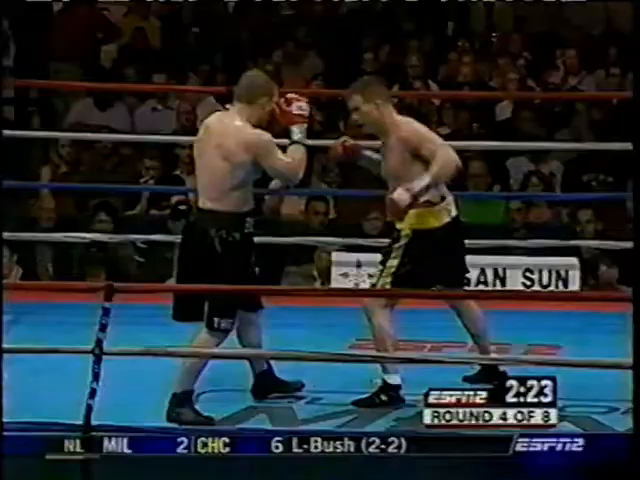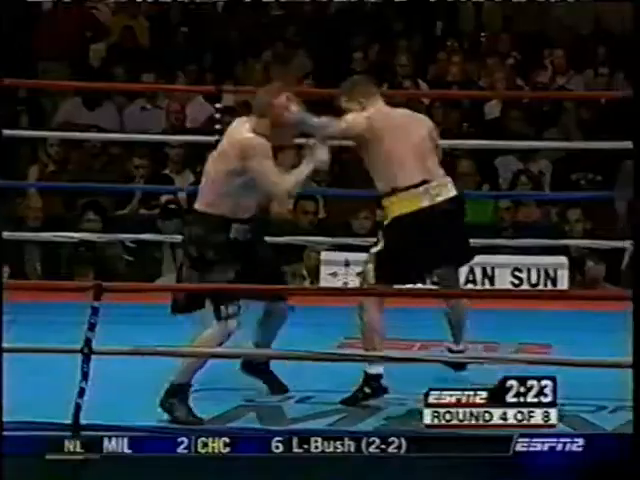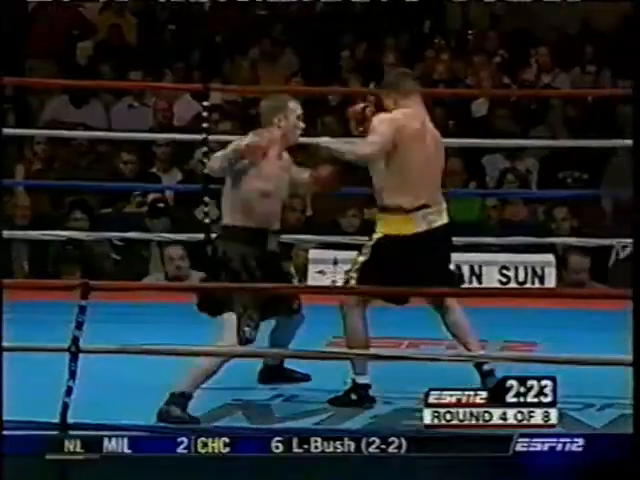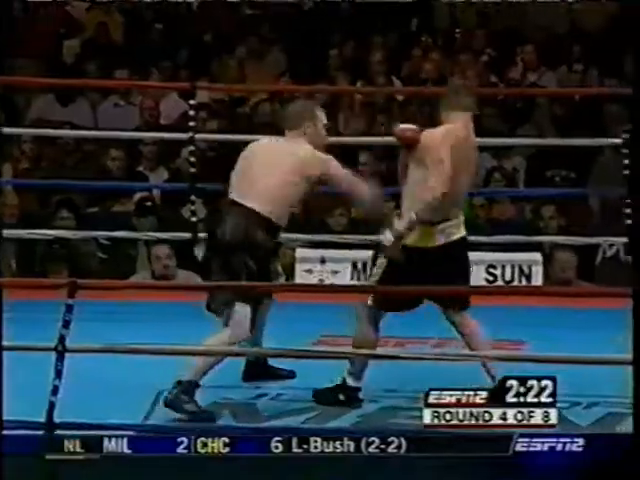
dt=0.2s
person 1, frame 1
left shoulder: (212, 122)
right shoulder: (253, 138)
right elbow: (292, 174)
right wrist: (298, 132)
left hip: (212, 225)
right hip: (222, 232)
left knee: (248, 309)
right knee: (218, 327)
left ankle: (264, 378)
right ankle: (179, 401)
person 1, frame 2
left shoulder: (243, 127)
right shoulder: (245, 141)
right elbow: (280, 188)
right wrist: (314, 160)
left hip: (239, 231)
right hip: (213, 235)
left knee: (280, 301)
right knee: (225, 325)
left ankle: (259, 361)
right ankle: (175, 394)
person 1, frame 3
left shoulder: (283, 158)
right shoulder: (253, 148)
left elbow: (297, 181)
right elbow: (215, 166)
left wrist: (314, 179)
right wrist: (238, 154)
left hip: (265, 249)
right hip: (240, 250)
left knee: (293, 313)
right knee: (238, 339)
left ankle: (273, 367)
right ankle: (176, 401)
person 1, frame 4
left shoulder: (257, 146)
right shoulder: (316, 160)
right elbow: (360, 190)
right wrist: (378, 206)
left hip: (229, 226)
right hip: (253, 236)
left knee: (260, 301)
right knee: (238, 330)
right ankle: (182, 390)
person 2, frame 1
left shoulder: (406, 130)
right shoulder: (390, 134)
left elbow: (450, 160)
left wrist: (412, 191)
right wrist: (360, 154)
left hip: (425, 226)
right hip: (442, 220)
left knee: (376, 304)
right knee: (457, 294)
left ankle: (391, 386)
right ankle: (491, 365)
person 2, frame 2
left shoulder: (365, 120)
right shoulder: (419, 120)
left elbow: (332, 129)
left wrist: (298, 116)
left hip: (409, 214)
right hip: (446, 202)
left knee: (371, 298)
right knee: (448, 282)
left ankle: (373, 381)
right ankle: (458, 349)
person 2, frame 3
left shoulder: (389, 121)
right shoulder: (432, 132)
left elbow: (366, 153)
left wrist: (325, 143)
left hip: (397, 232)
right hip: (435, 226)
left knee: (351, 303)
right knee: (443, 303)
left ankle: (360, 388)
right ankle: (486, 367)
person 2, frame 4
left shoulder: (435, 139)
right shoulder: (472, 147)
left elbow: (437, 188)
left wrist: (404, 225)
right wrist: (410, 149)
left hip: (419, 240)
right hip: (453, 238)
left knee: (368, 311)
right knee: (460, 314)
left ankle: (350, 387)
